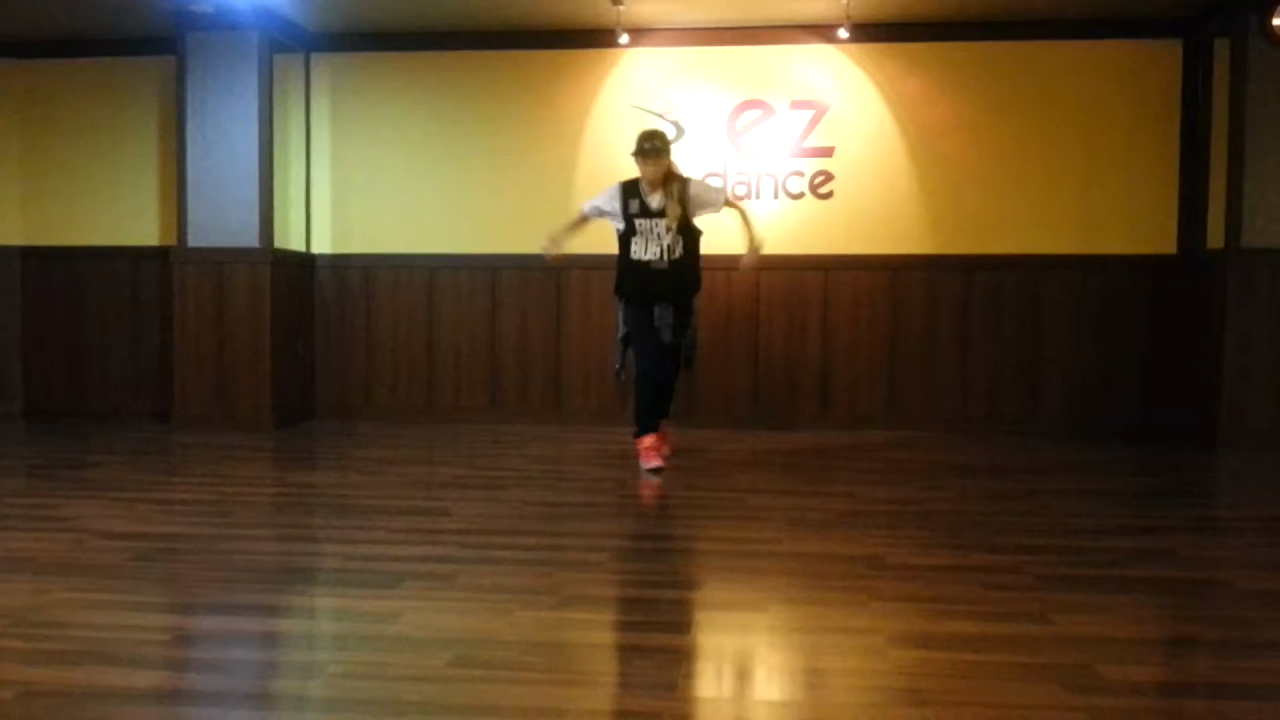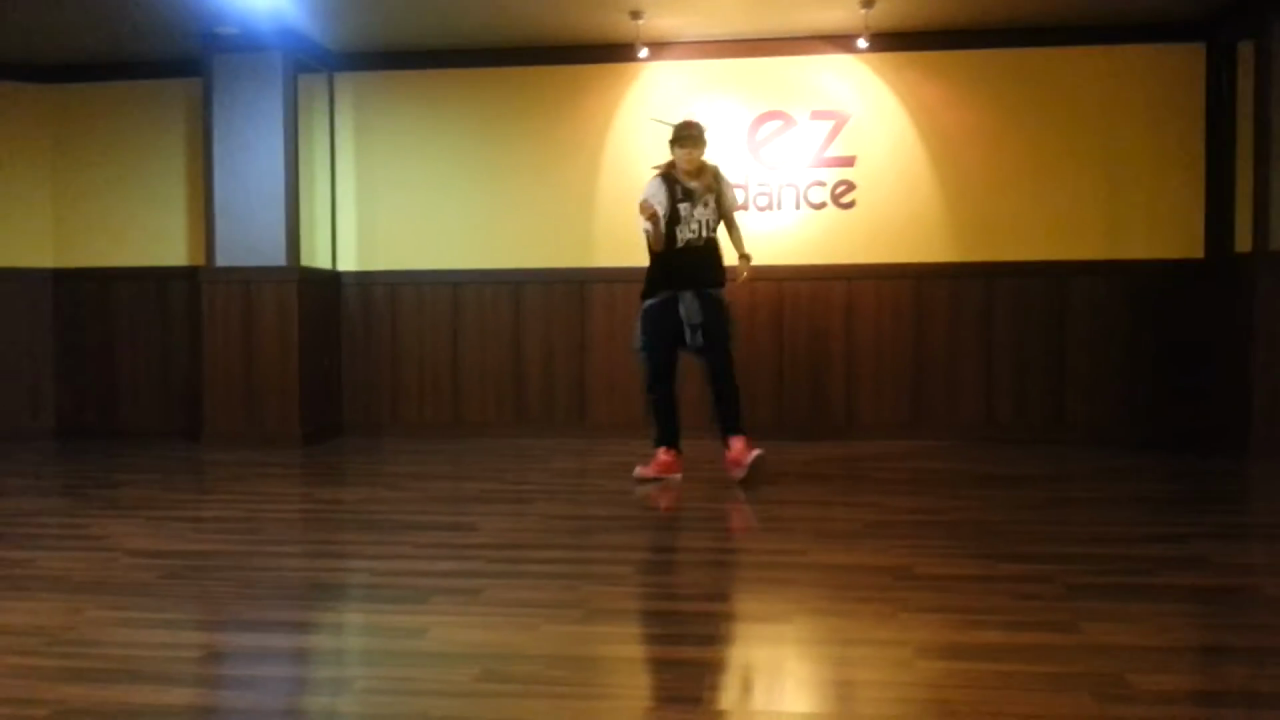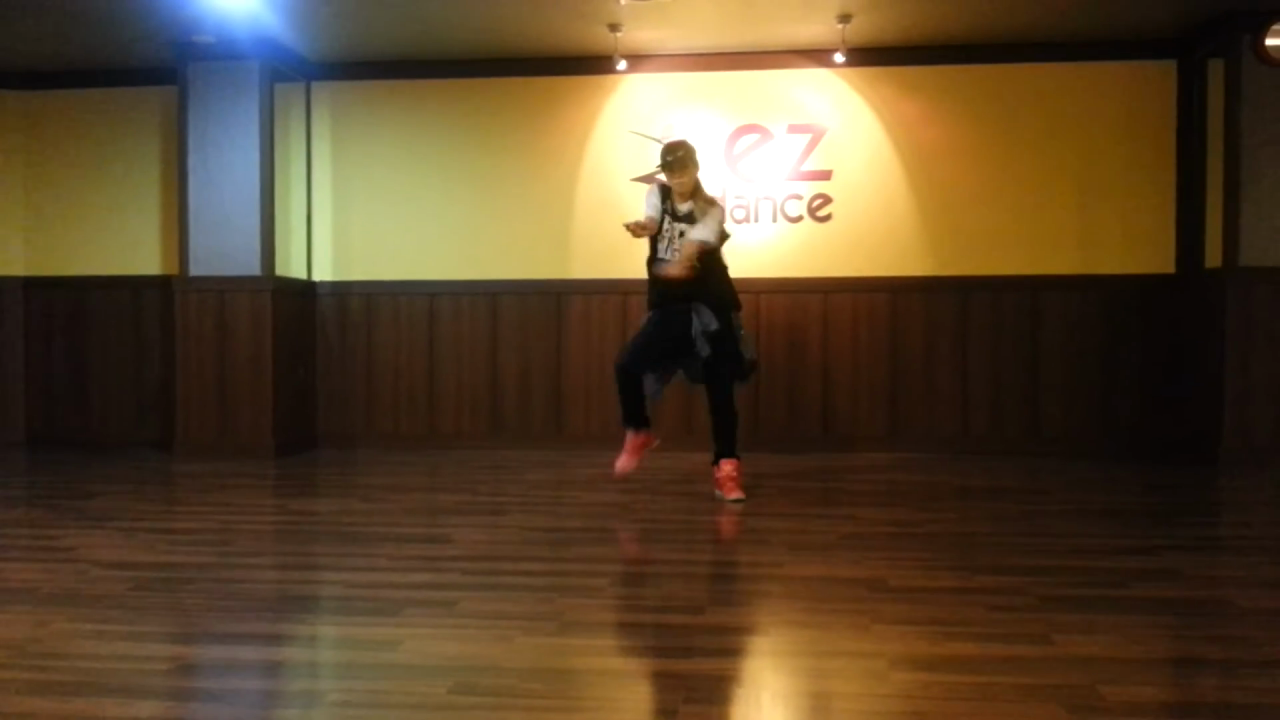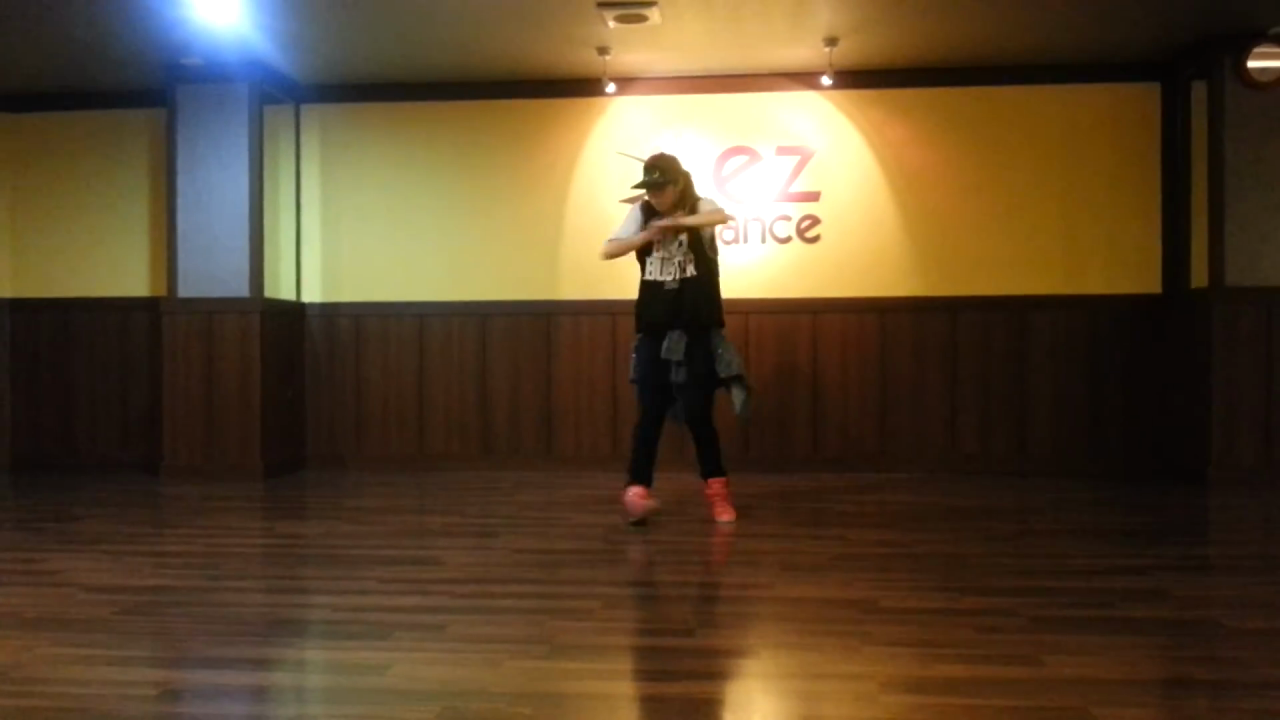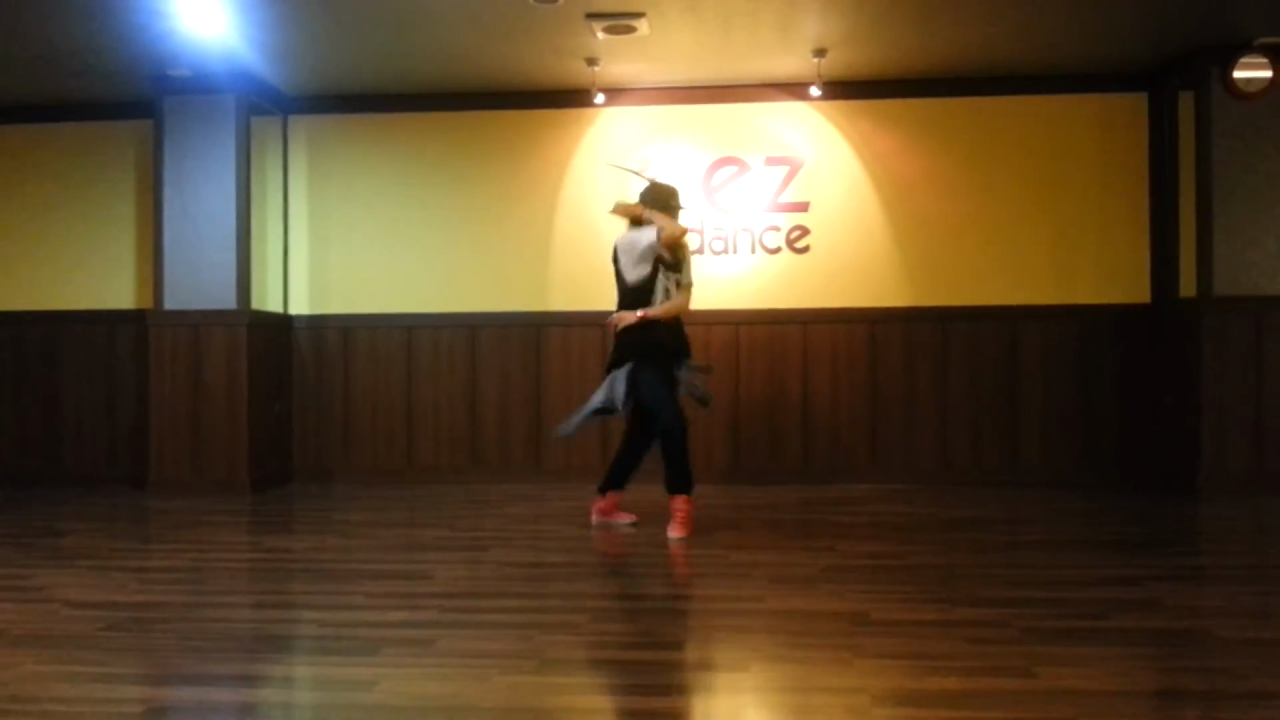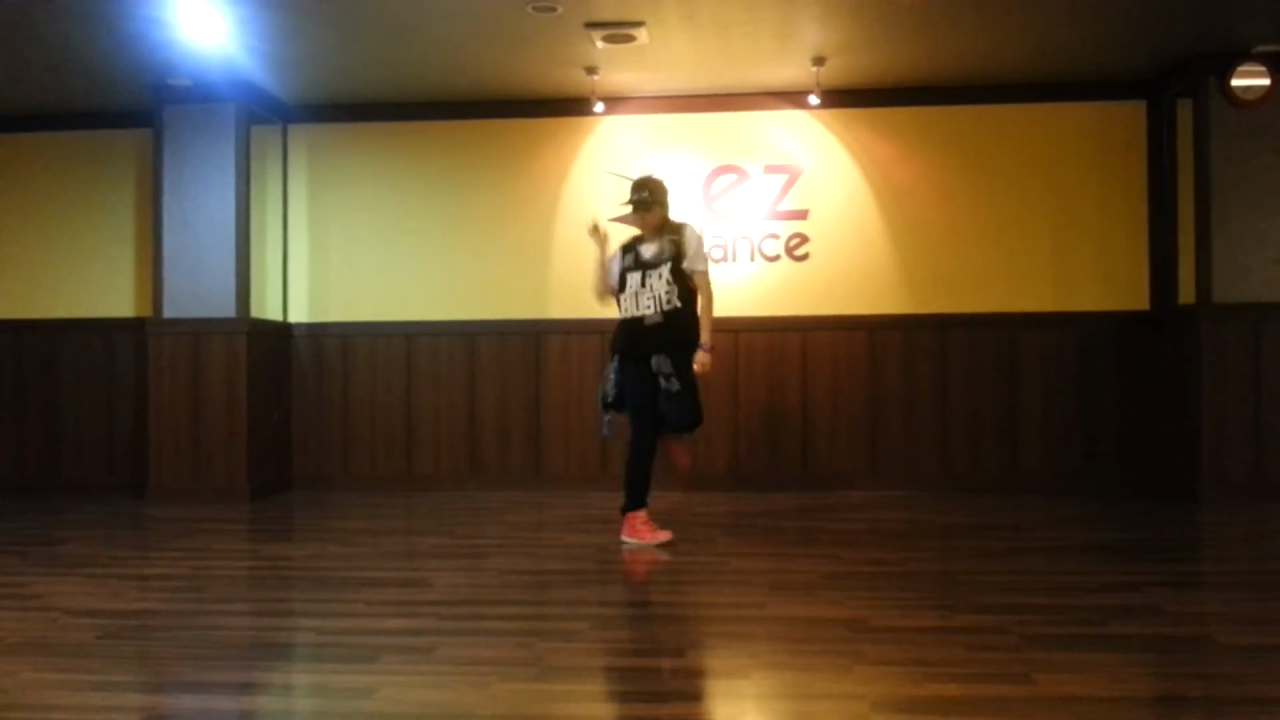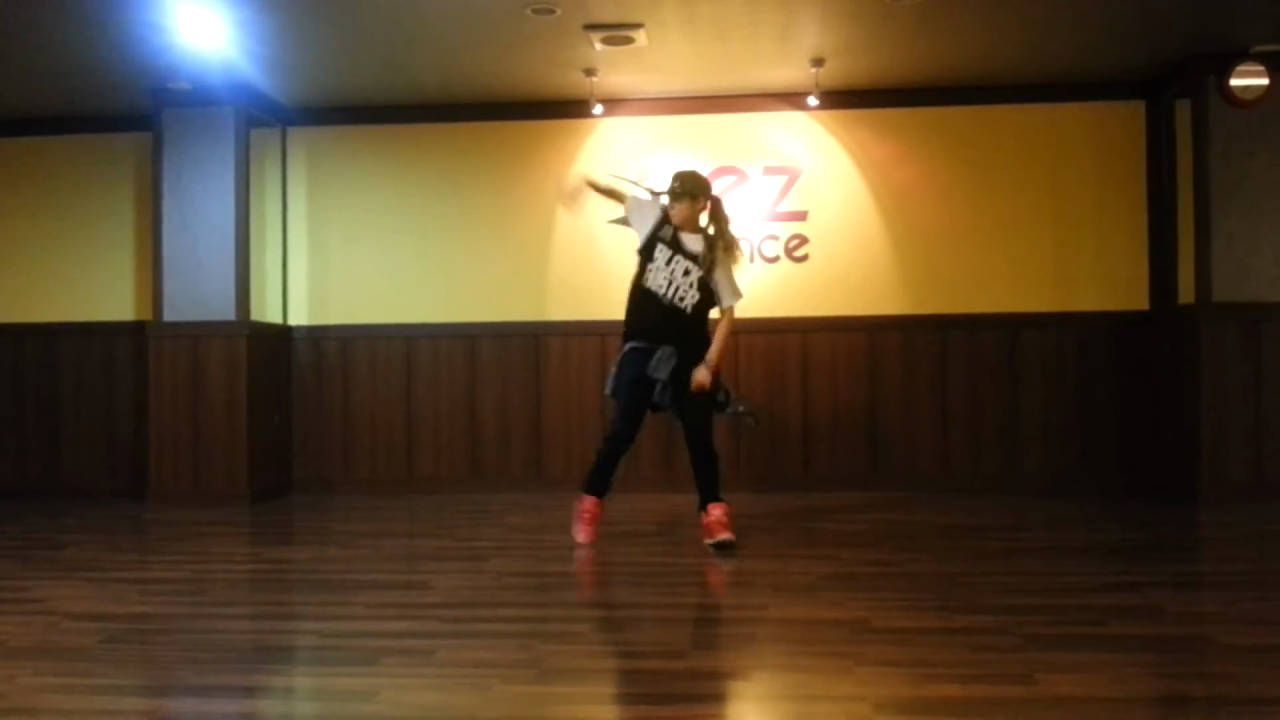
dt=0.4s
person 1, frame 1
left shoulder: (687, 189)
right shoulder: (622, 193)
left elbow: (730, 200)
right elbow: (589, 211)
left wrist: (751, 235)
right wrist: (560, 235)
left hip: (675, 294)
right hip: (637, 294)
left knee: (669, 365)
right knee: (647, 363)
left ankle: (658, 424)
right ankle: (647, 440)
person 1, frame 2
left shoulder: (716, 179)
right shoulder: (659, 185)
left elbow: (728, 216)
right elbow: (656, 244)
left wrist: (741, 253)
right wrist: (651, 222)
left hip: (706, 288)
right hip: (665, 291)
left knee: (720, 367)
right knee: (659, 375)
left ankle: (736, 449)
right ankle: (667, 455)
person 1, frame 3
left shoulder: (711, 210)
right shoulder: (656, 193)
left elbow: (691, 253)
right elbow: (651, 226)
left wrist: (681, 266)
right wrist: (642, 228)
left hip: (713, 307)
right hip: (670, 306)
left knee: (720, 390)
right knee: (628, 366)
left ankle: (727, 471)
right ankle: (638, 434)
person 1, frame 4
left shoulder: (698, 208)
right shoulder: (640, 215)
left elbow: (720, 216)
right elbow: (609, 251)
left wrist: (676, 223)
right wrist: (649, 235)
left hip: (696, 329)
right hip: (654, 330)
left knee: (696, 411)
right knee: (652, 410)
left ankle: (716, 490)
right ankle: (637, 491)
person 1, frame 5
left shoulder: (677, 255)
right shoulder: (631, 241)
left elbow: (680, 303)
right elbow: (676, 232)
left wrist: (640, 315)
right wrist: (640, 213)
left hip: (665, 356)
right hip: (639, 357)
left knee: (641, 433)
right knee: (673, 423)
left ankle: (606, 501)
right ankle: (679, 503)
person 1, frame 6
left shoulder: (685, 238)
right shoulder: (625, 252)
left elbow: (704, 291)
right elbow: (604, 296)
left wrist: (705, 345)
right wrist: (603, 254)
left hip: (677, 350)
right hip: (634, 353)
left knee: (687, 418)
right knee: (643, 433)
left ankle: (668, 430)
right ankle: (637, 519)
person 1, frame 7
left shoulder: (715, 255)
right shoulder: (656, 218)
left elbow: (726, 315)
right elbow: (623, 197)
left wrist: (709, 363)
right wrist: (590, 185)
left hip: (686, 354)
right hip: (642, 347)
left knee: (700, 435)
right knee: (624, 428)
left ankle: (714, 518)
right ankle: (590, 504)
